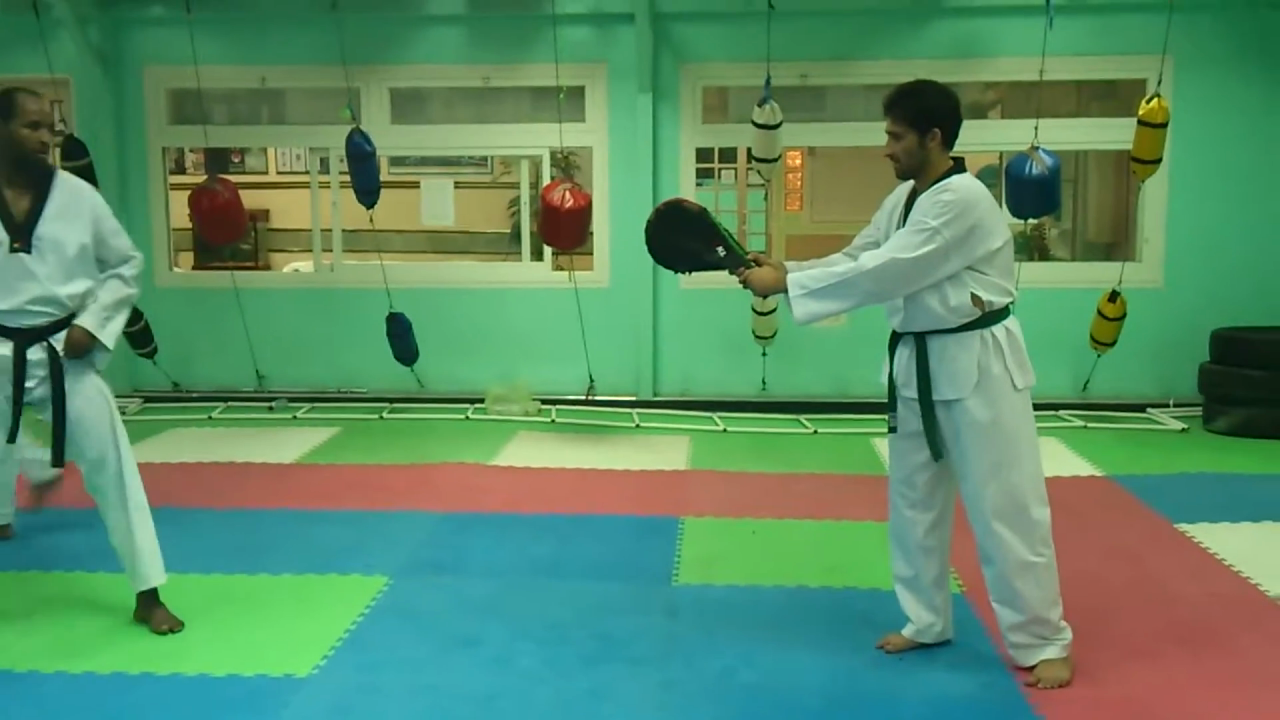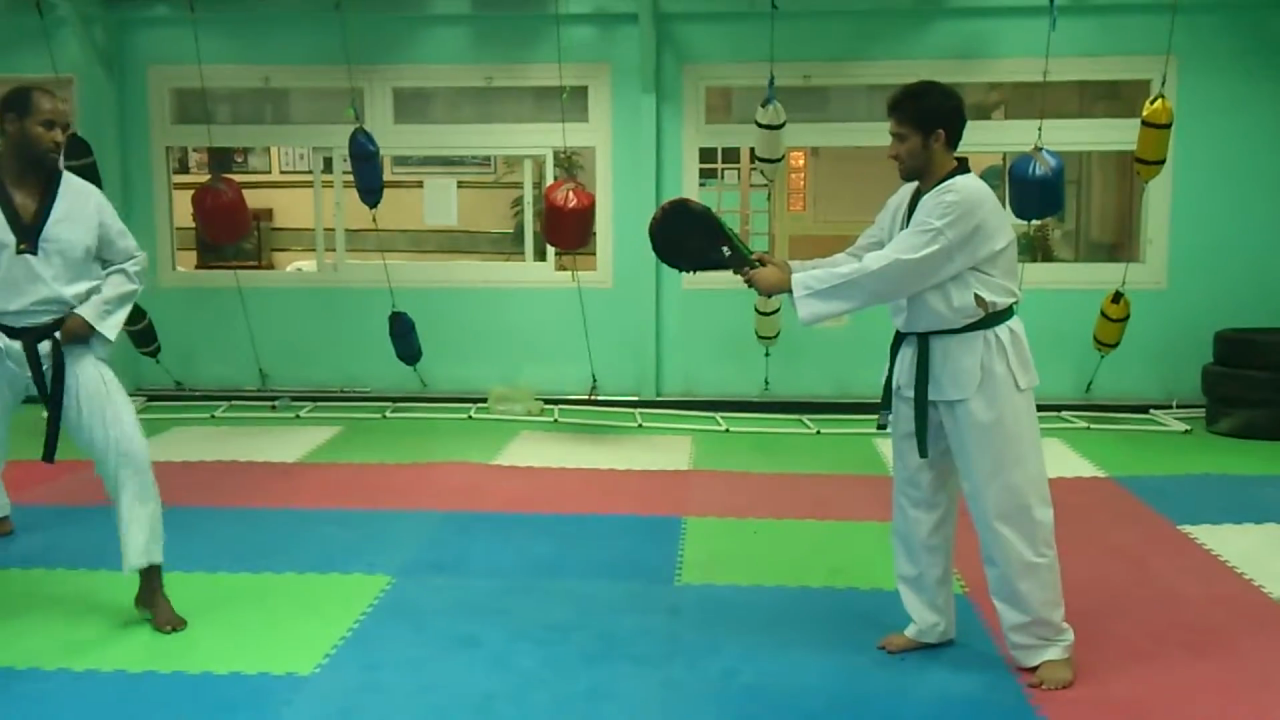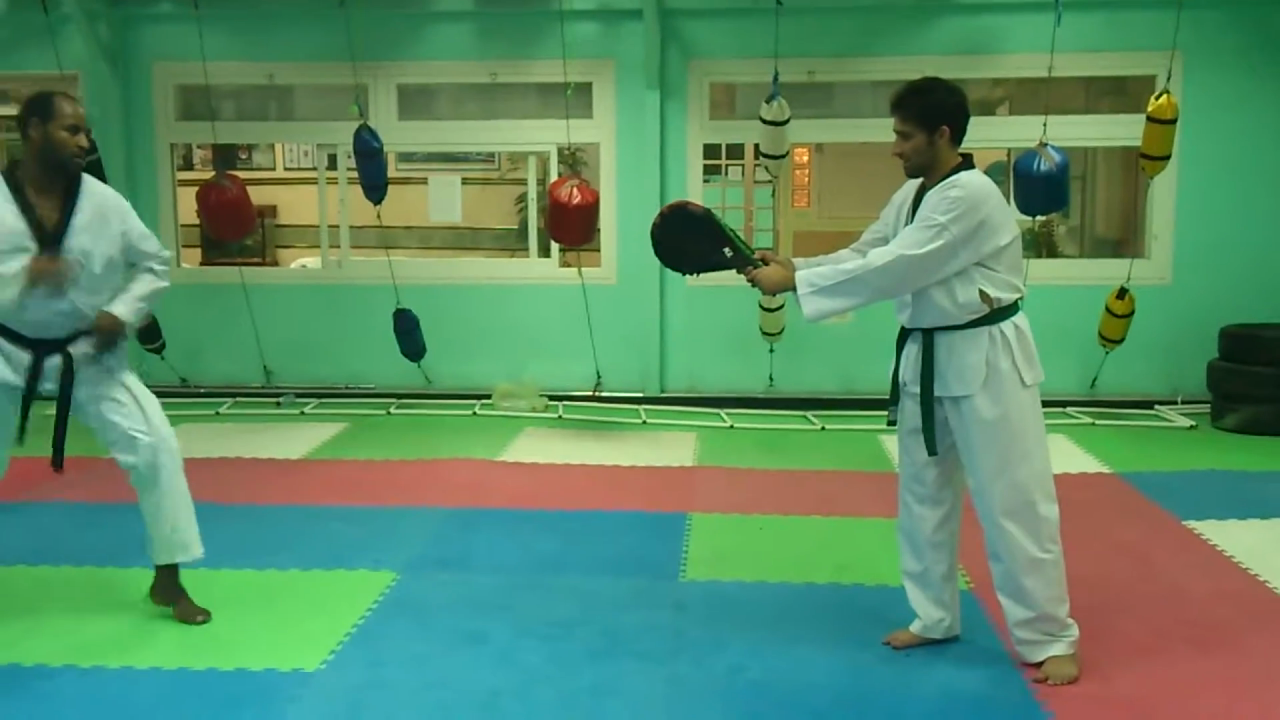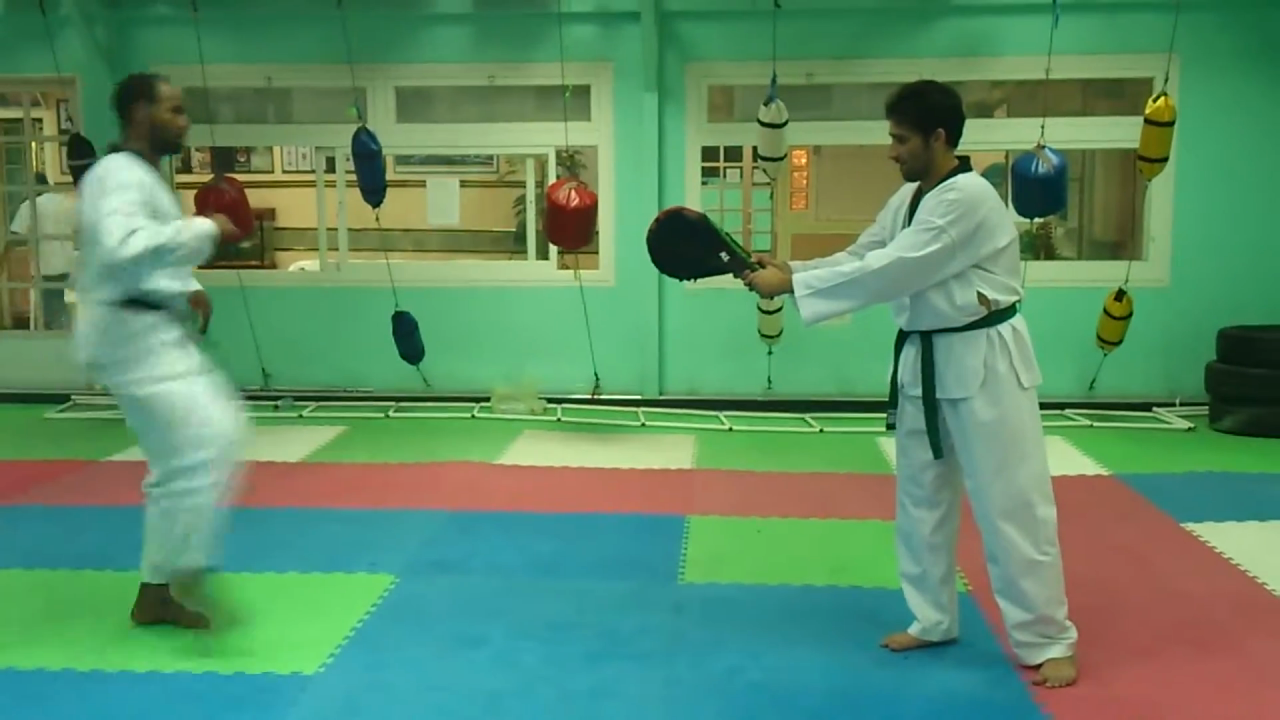
dt=0.3s
person 1, frame 1
left shoulder: (964, 200)
right shoulder: (904, 199)
left elbow: (885, 272)
right elbow: (856, 258)
left wrist: (787, 285)
right wrist: (786, 269)
left hip: (977, 365)
right hip: (919, 362)
left knee: (1004, 504)
right knee: (914, 498)
left ankle: (1043, 641)
right ankle: (926, 621)
person 1, frame 2
left shoulder: (967, 200)
right shoulder: (908, 199)
left elbow: (889, 272)
right elbow: (860, 257)
left wrist: (790, 285)
right wrist: (789, 268)
left hip: (980, 365)
right hip: (921, 363)
left knee: (1007, 505)
right knee: (918, 498)
left ankle: (1045, 642)
right ankle: (928, 621)
person 1, frame 3
left shoulder: (972, 196)
right shoulder: (912, 196)
left elbow: (893, 269)
right elbow: (863, 255)
left wrist: (795, 283)
right wrist: (792, 265)
left hip: (985, 361)
right hip: (927, 359)
left knee: (1012, 502)
right knee: (924, 494)
left ankle: (1050, 638)
right ankle: (934, 618)
person 1, frame 4
left shoulder: (969, 198)
right shoulder: (909, 198)
left elbow: (890, 272)
right elbow: (860, 256)
left wrist: (791, 286)
right wrist: (790, 268)
left hip: (984, 363)
right hip: (925, 361)
left knee: (1011, 503)
right knee: (921, 497)
left ankle: (1048, 640)
right ankle: (933, 620)
person 2, frame 1
left shoulder: (78, 196)
left elbow: (125, 265)
left wrist: (92, 324)
left hip: (63, 355)
left knee: (110, 466)
left ankle: (147, 594)
person 2, frame 2
left shoulder: (83, 197)
left elbow: (129, 262)
left wrist: (92, 315)
left hip: (69, 346)
left knee: (127, 450)
left ankle: (150, 584)
person 2, frame 3
left shoulder: (104, 203)
left elbow: (153, 262)
left wrist: (121, 312)
left hip: (86, 354)
left knee: (154, 447)
left ankle: (167, 579)
person 2, frame 4
left shoulder: (140, 175)
right shoulder: (123, 174)
right elbow: (121, 251)
left wrist: (187, 288)
right wrist: (202, 232)
left hip: (153, 327)
right hip: (137, 334)
left knee: (178, 464)
right knee: (213, 441)
left ankle: (154, 592)
right ankle: (179, 573)
